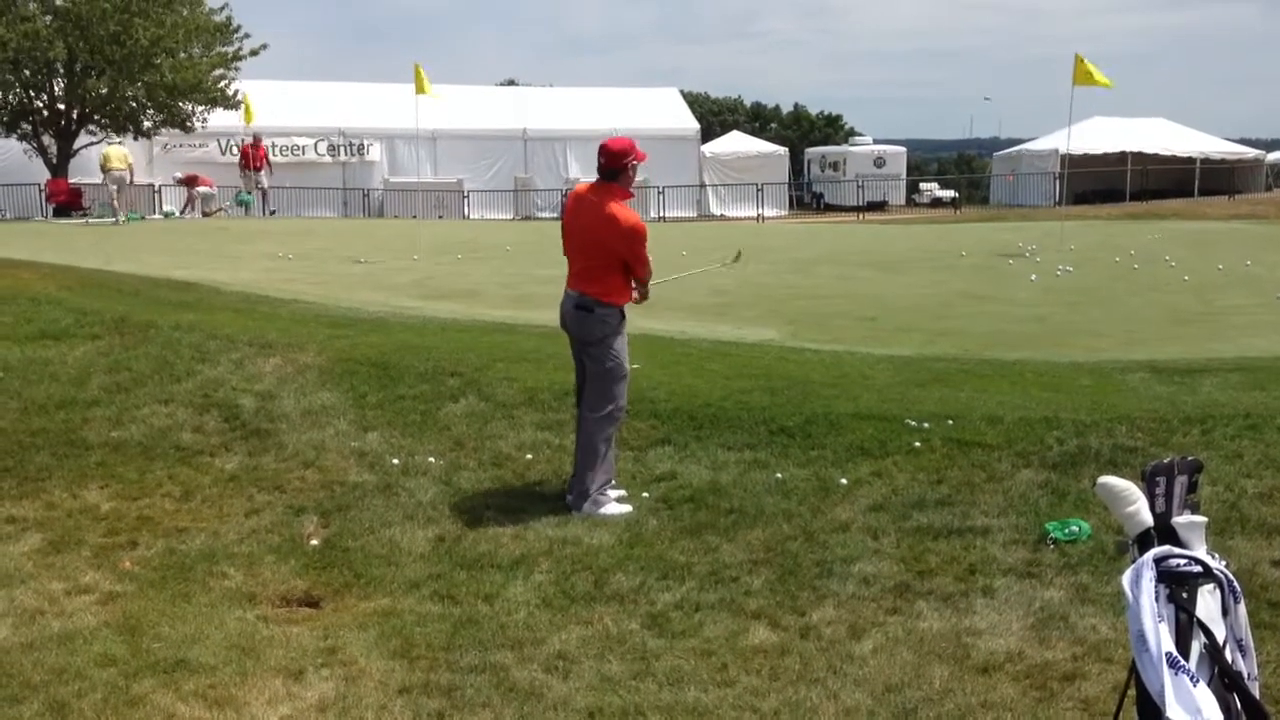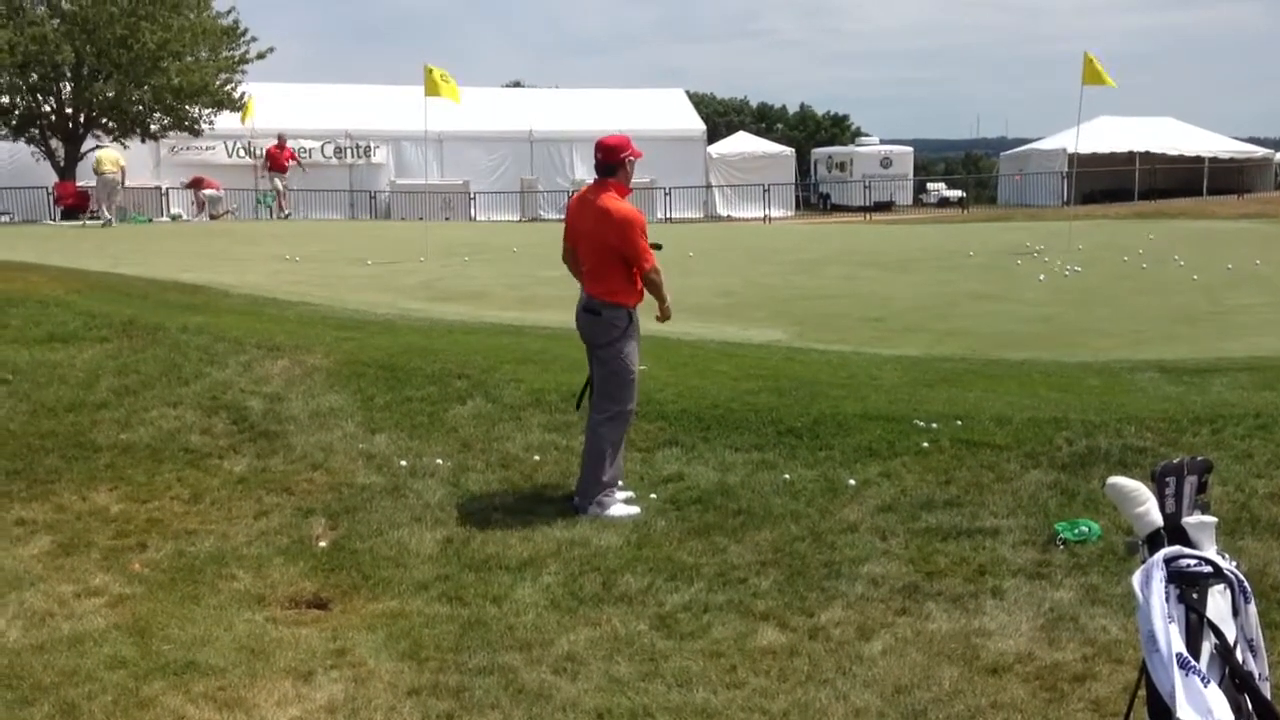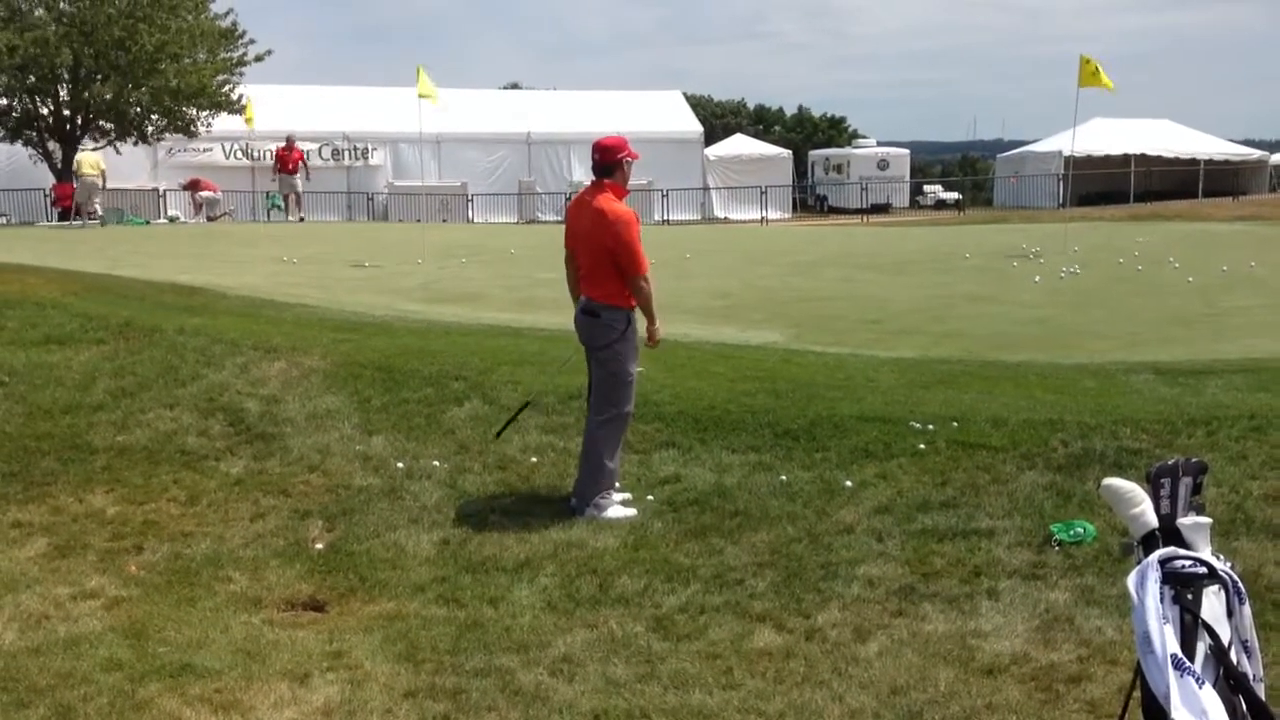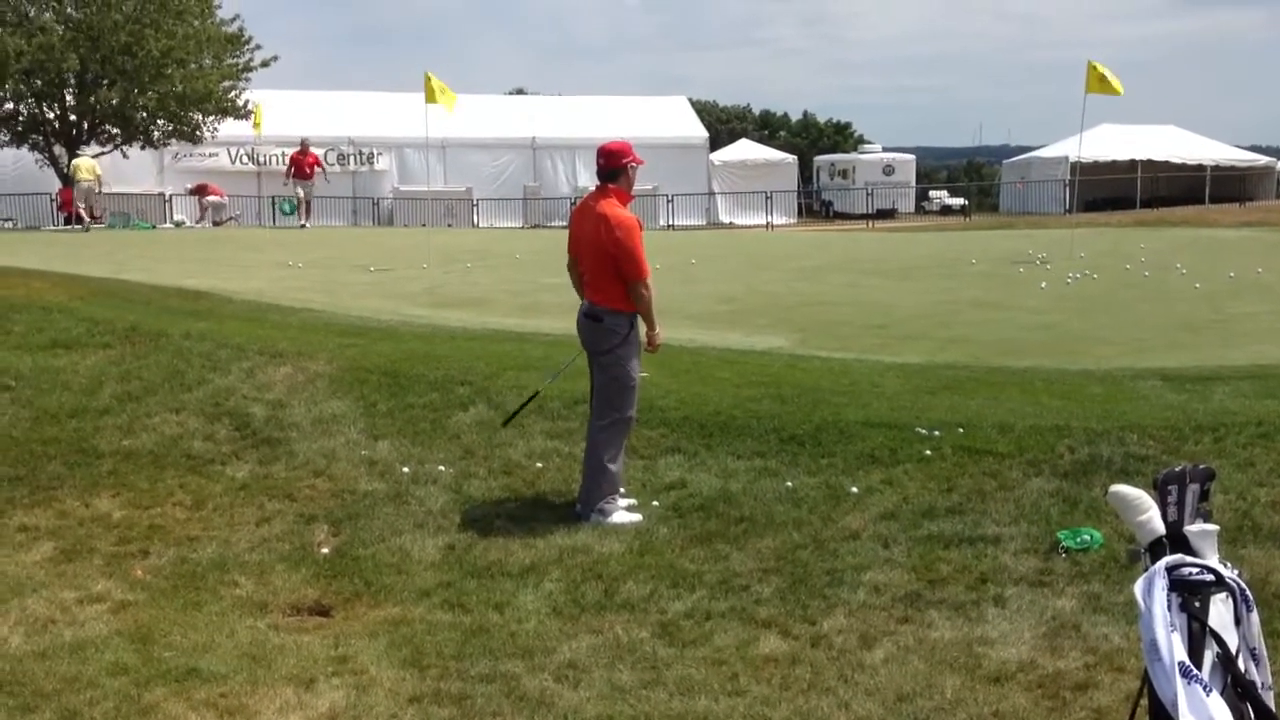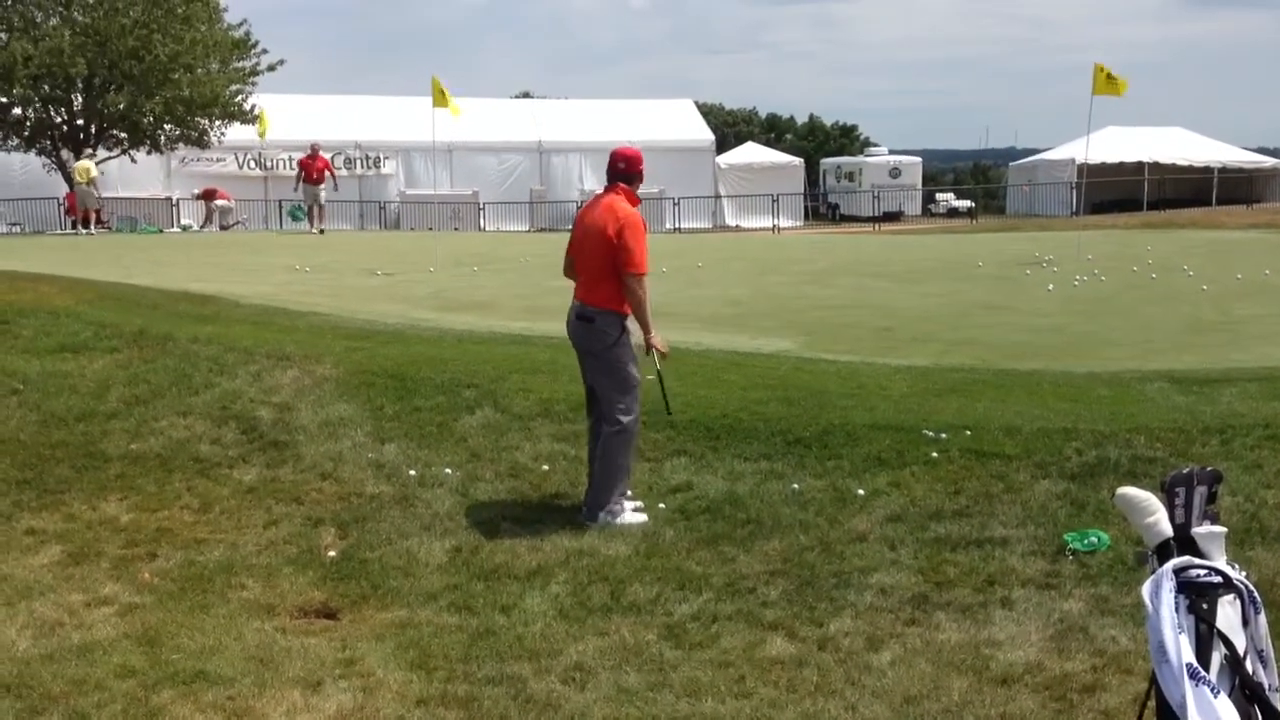
dt=0.5s
person 1, frame 1
left shoulder: (575, 197)
right shoulder: (629, 222)
right elbow: (643, 275)
right wrist: (641, 290)
left hip: (573, 304)
right hip: (602, 316)
left knee: (591, 402)
right knee: (607, 406)
left ankle: (590, 481)
right ankle: (588, 496)
person 1, frame 2
left shoulder: (579, 202)
right shoulder: (624, 214)
left elbow: (569, 257)
right elbow: (648, 272)
right wrist: (664, 303)
left hip: (590, 307)
right hip: (614, 317)
left knee: (604, 403)
right knee: (615, 408)
left ankle: (601, 483)
right ankle: (594, 497)
person 1, frame 3
left shoulder: (578, 204)
right shoulder: (619, 214)
left elbow: (571, 262)
right elbow: (639, 278)
right wrist: (652, 322)
left hip: (589, 312)
right hip: (613, 318)
left knee: (603, 405)
right knee: (613, 410)
left ankle: (598, 485)
right ankle: (592, 499)
person 1, frame 4
left shoulder: (583, 209)
right shoulder: (621, 219)
left elbow: (574, 267)
right elbow: (640, 285)
right wrist: (653, 329)
left hip: (590, 315)
right hip: (615, 323)
left knee: (606, 410)
right knee: (615, 414)
left ankle: (602, 491)
right ankle: (597, 504)
person 1, frame 5
left shoulder: (588, 210)
right shoulder: (627, 216)
left elbow: (570, 269)
right elbow: (634, 283)
right wrist: (650, 333)
left hip: (581, 316)
right hip: (605, 323)
left knee: (602, 413)
right knee: (622, 414)
left ankle: (606, 494)
right ankle: (604, 506)
